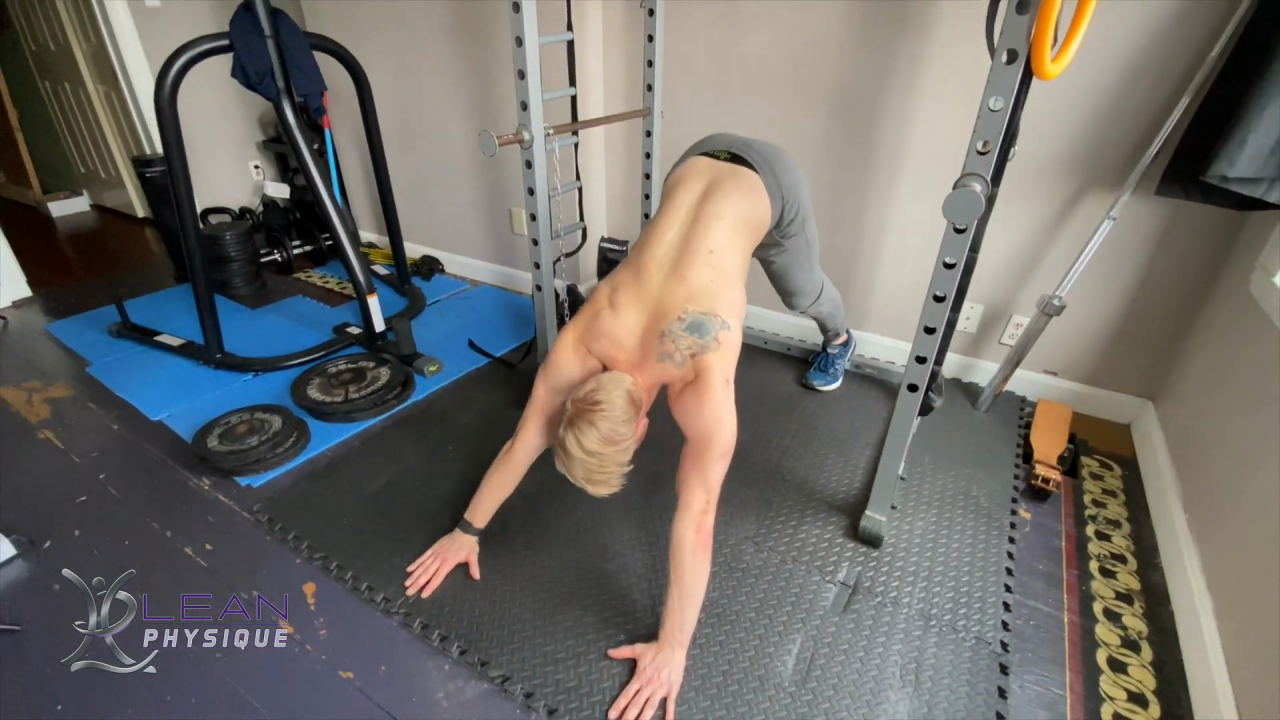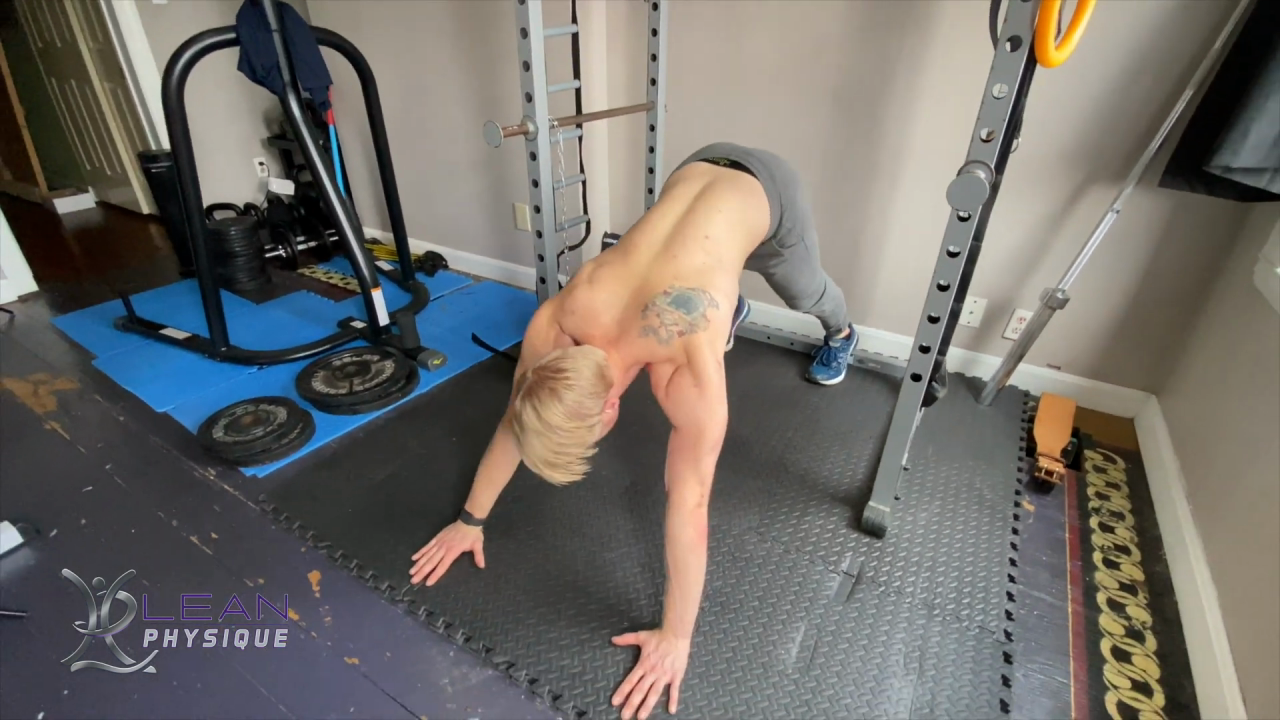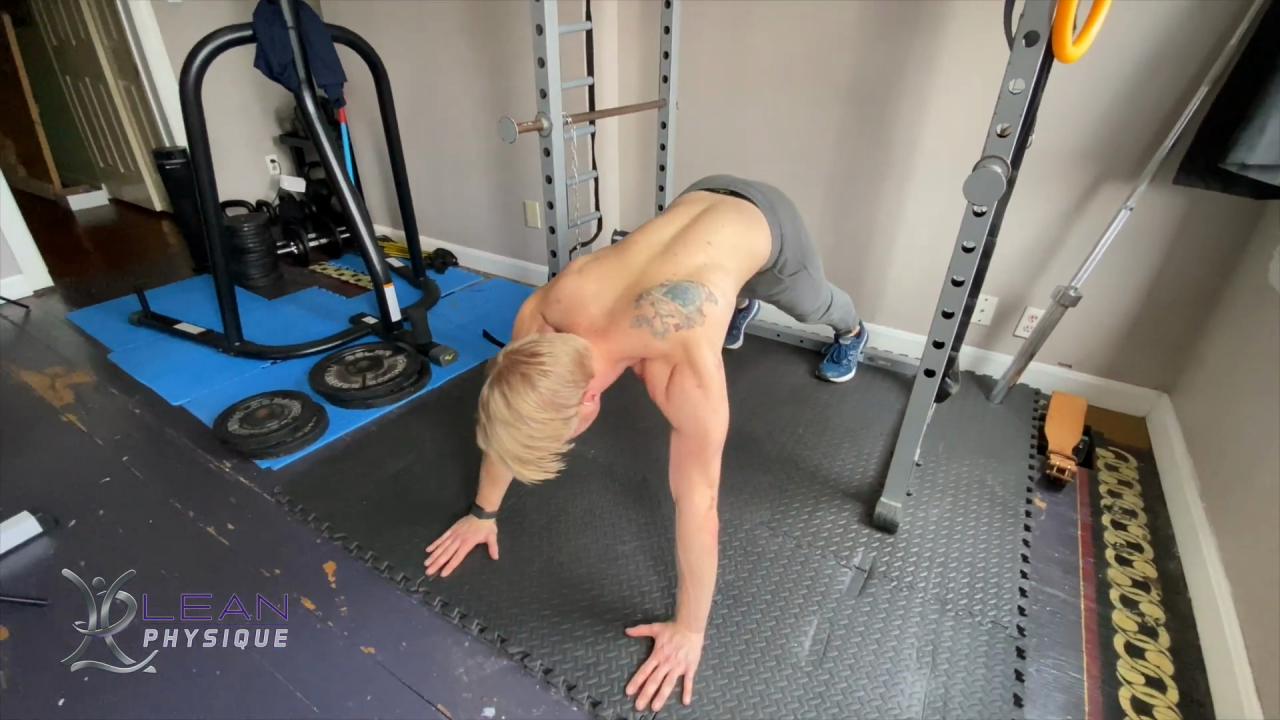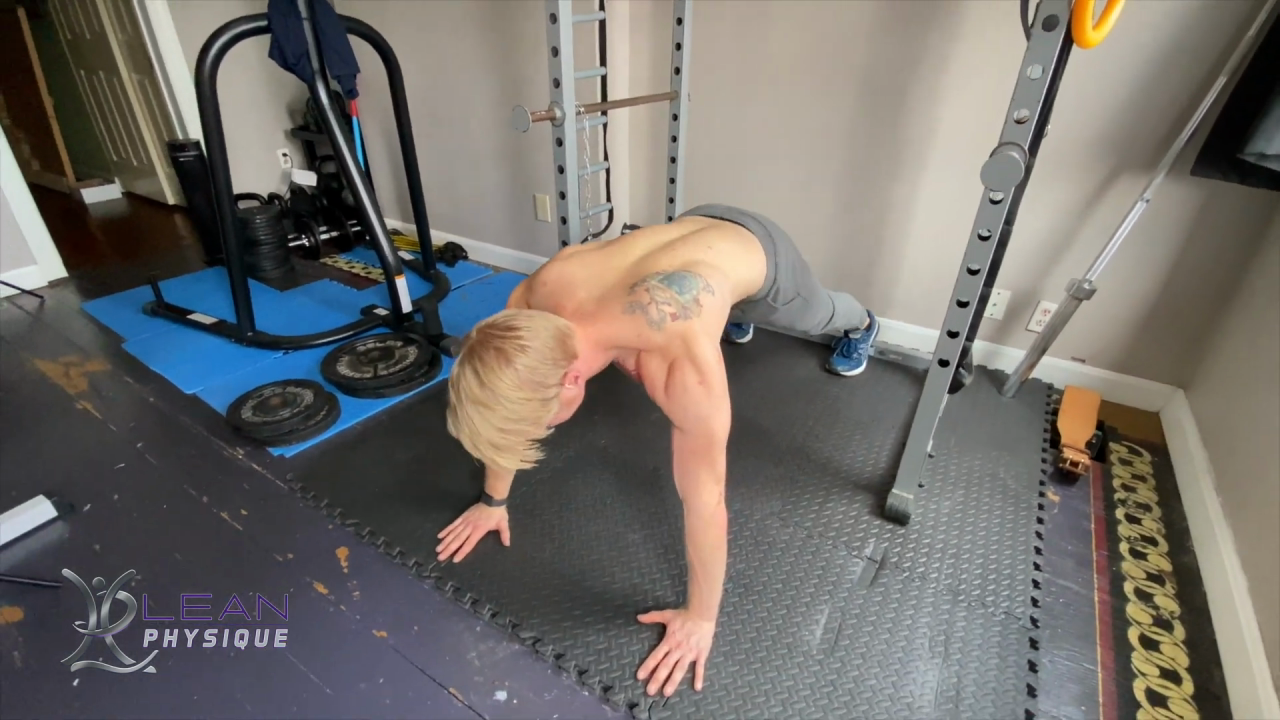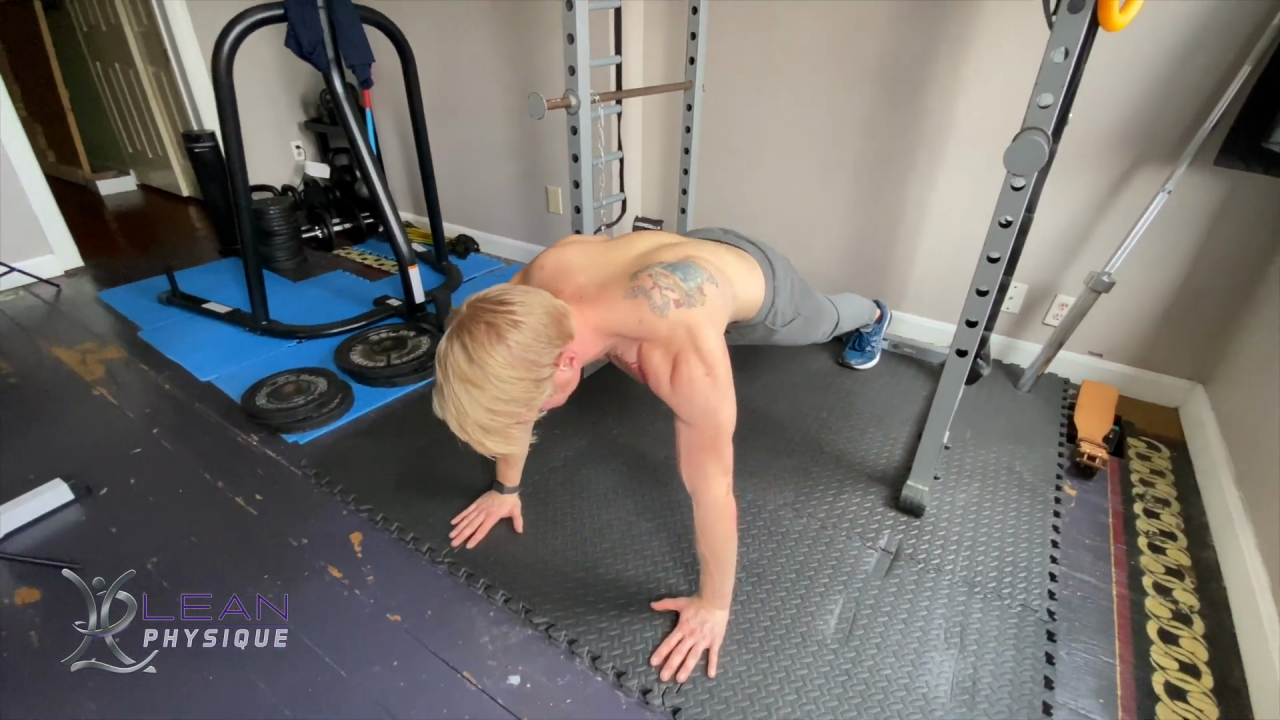
dt=0.3s
person 1, frame 1
left shoulder: (700, 383)
right shoulder: (580, 344)
left elbow: (695, 515)
right elbow: (522, 442)
left hip: (768, 182)
right hip: (703, 164)
left knee: (801, 292)
left ankle: (837, 338)
person 1, frame 2
left shoulder: (687, 367)
right shoulder: (554, 324)
left elbow: (689, 502)
right elbow: (513, 423)
left wrist: (676, 637)
right wrist: (470, 519)
left hip: (766, 193)
right hip: (700, 171)
left knee: (804, 292)
left ankle: (840, 333)
person 1, frame 3
left shoulder: (683, 369)
right shoulder: (543, 313)
left elbow: (696, 502)
right elbow: (511, 417)
left wrist: (689, 630)
right wrist: (482, 512)
left hip: (767, 223)
right hip: (703, 199)
left knee: (811, 307)
left ankle: (850, 331)
person 1, frame 4
left shoulder: (681, 358)
right shoulder: (532, 302)
left elbow: (704, 498)
right elbow: (505, 403)
left wrist: (701, 618)
right wrist: (493, 500)
left hip: (762, 260)
right hip: (700, 227)
left knee: (816, 316)
left ankle: (858, 325)
person 1, frame 5
left shoulder: (685, 350)
right shoulder: (533, 289)
left elbow: (712, 490)
right elbow: (513, 394)
left wrist: (714, 606)
right wrist: (506, 487)
left hip: (760, 282)
right hip: (704, 247)
left knee: (823, 320)
left ankle: (871, 315)
